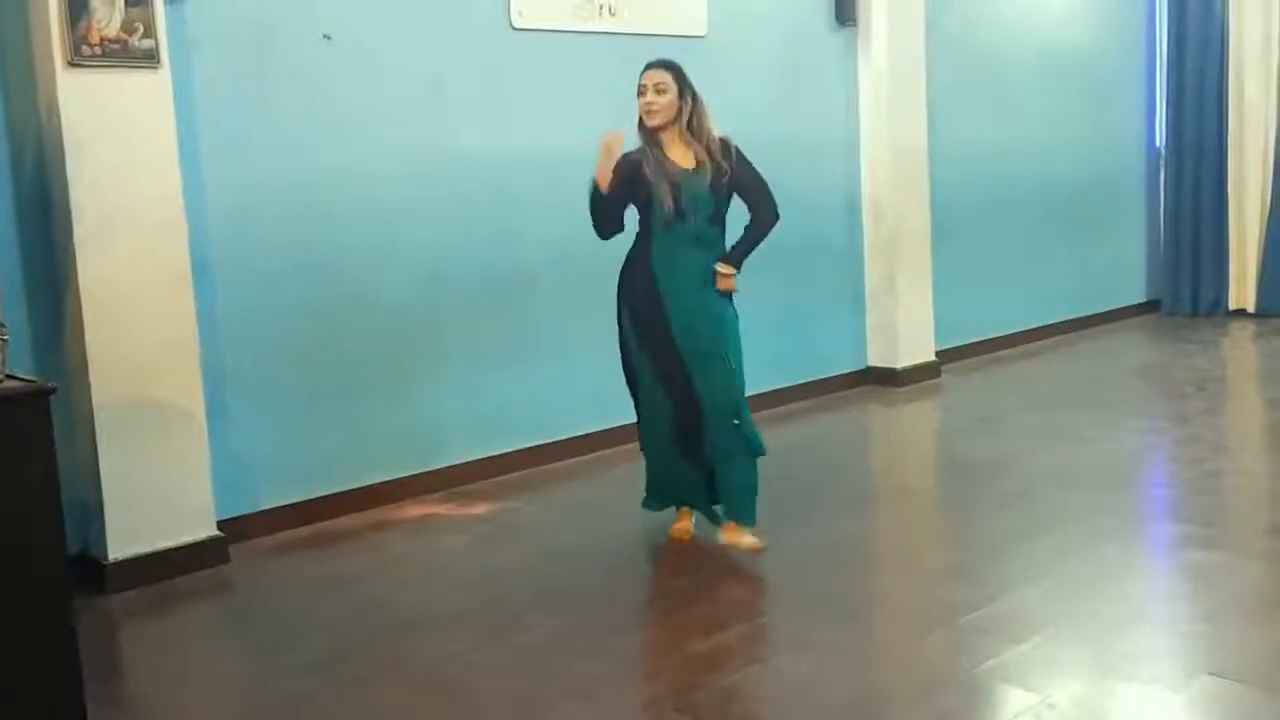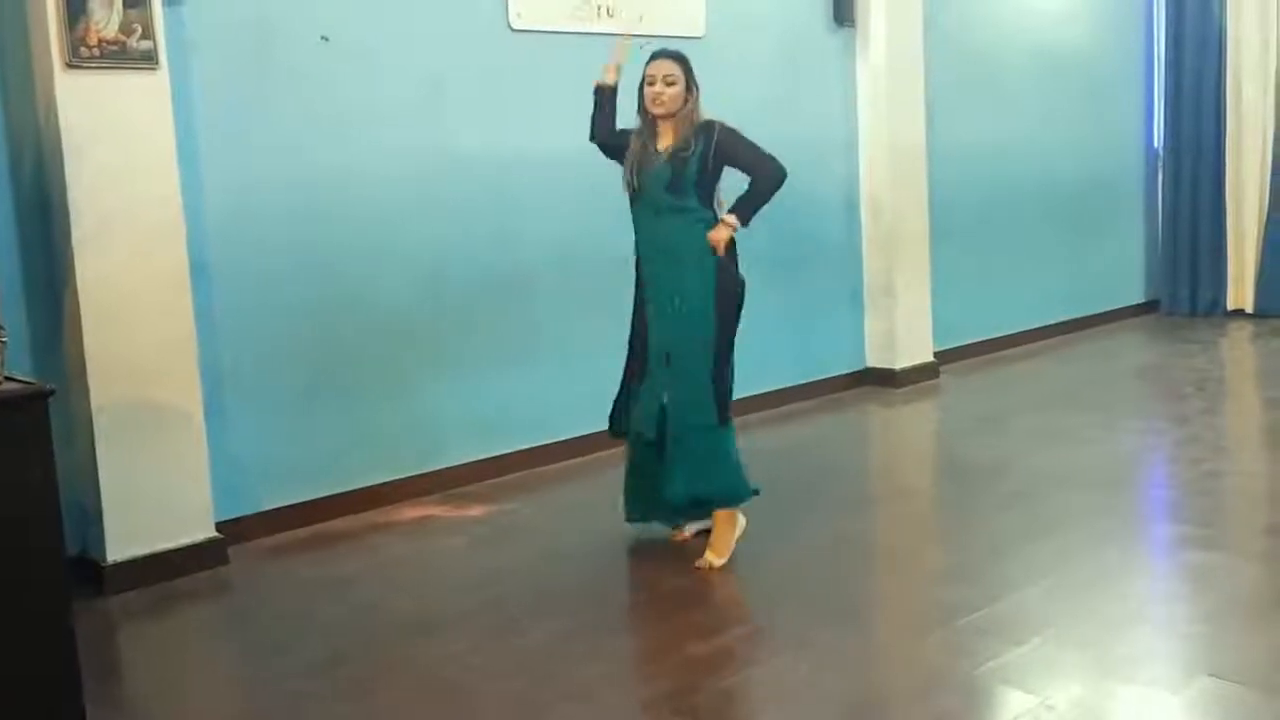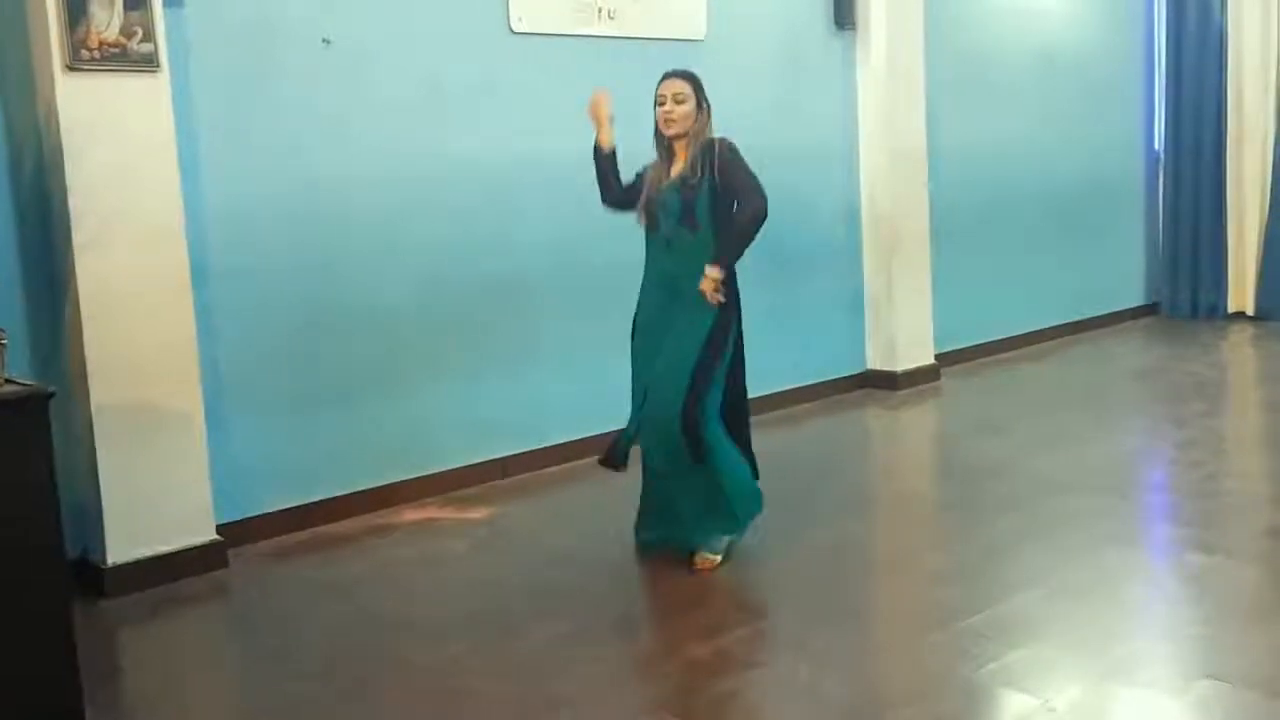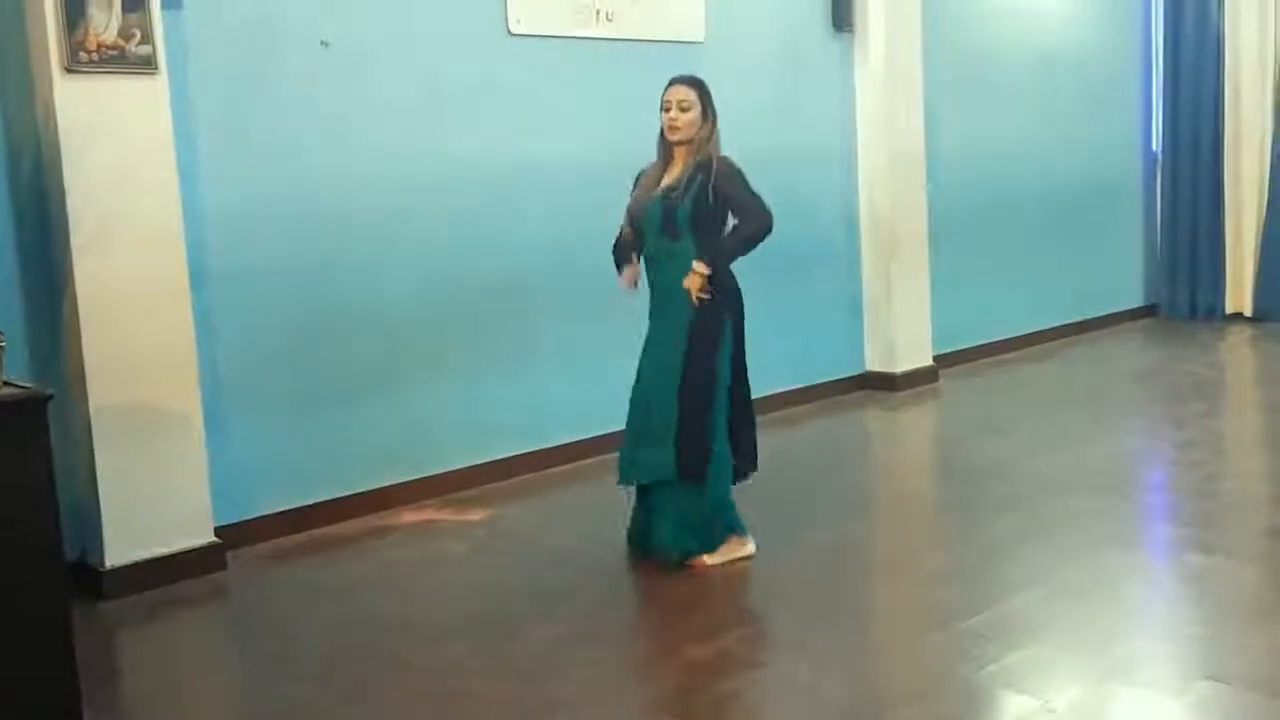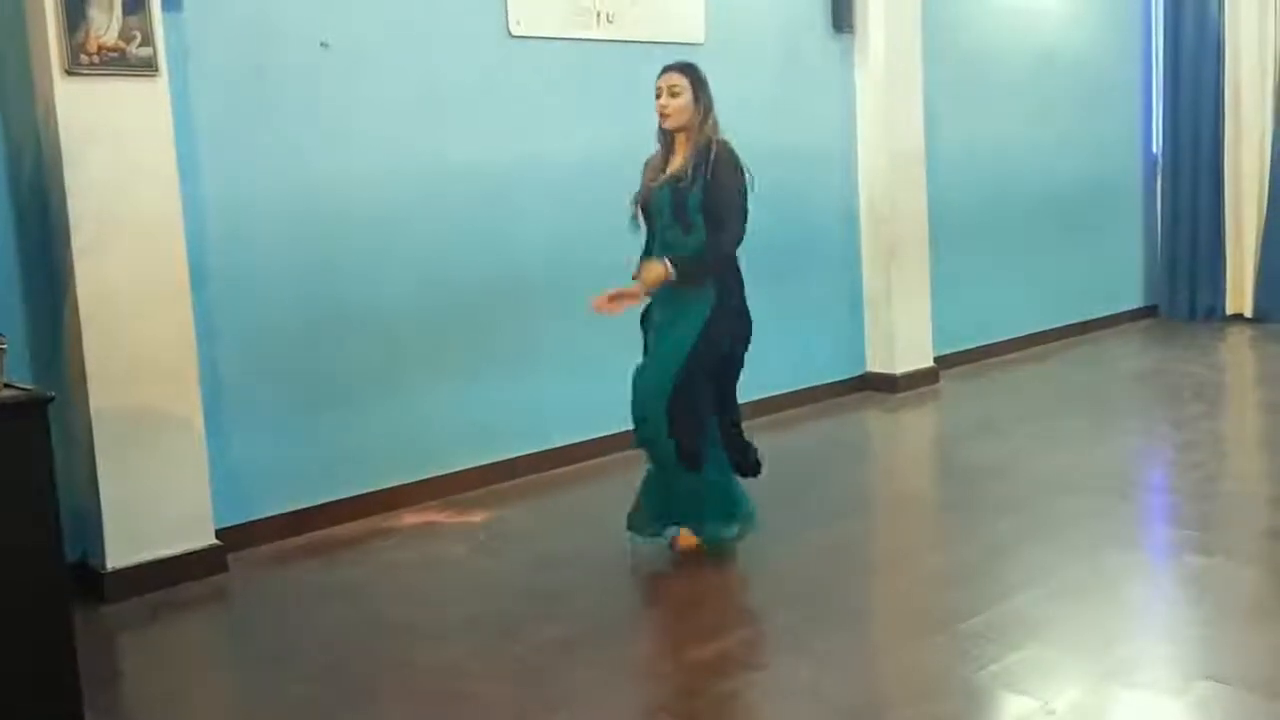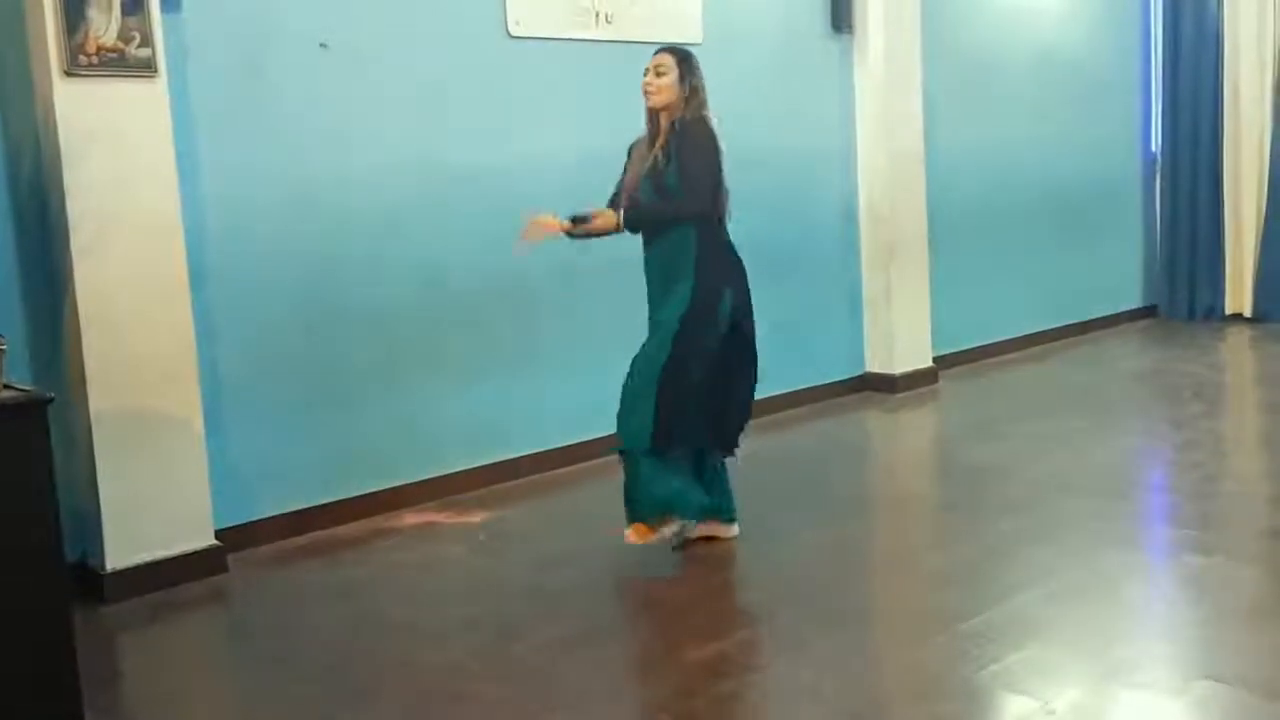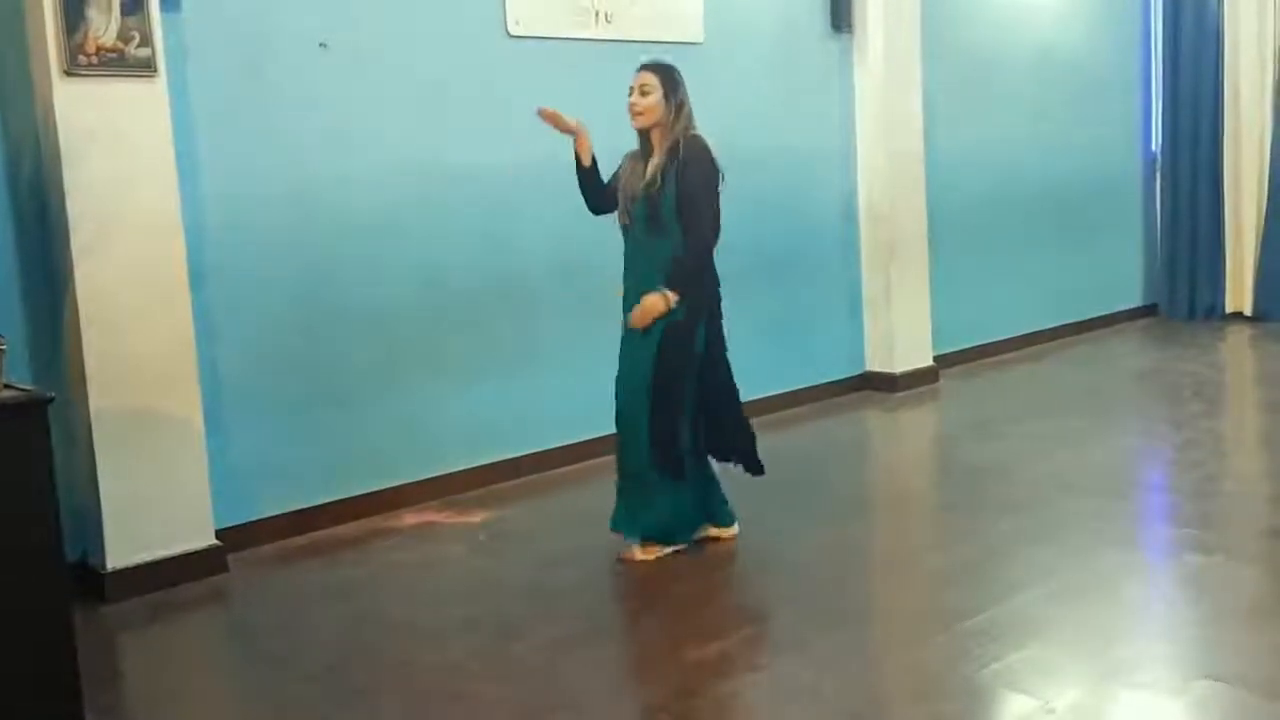
dt=0.3s
person 1, frame 1
left shoulder: (721, 152)
right shoulder: (635, 164)
left elbow: (765, 208)
right elbow: (605, 226)
left wrist: (733, 260)
right wrist: (603, 177)
left hip: (708, 289)
right hip: (653, 294)
left knee: (723, 396)
right knee: (669, 401)
left ankle: (736, 517)
right ankle: (685, 501)
person 1, frame 2
left shoulder: (710, 137)
right shoulder: (637, 146)
left elbow: (772, 172)
right elbow: (601, 135)
left wrist: (731, 220)
right wrist: (608, 79)
left hip: (702, 277)
right hip: (656, 284)
left knee: (699, 388)
right knee: (663, 393)
left ankle: (725, 508)
right ankle: (691, 508)
person 1, frame 3
left shoulder: (719, 154)
right shoulder: (653, 174)
left elbow: (754, 206)
right elbow: (615, 198)
left wrist: (718, 267)
right wrist: (604, 133)
left hip: (703, 305)
right hip: (657, 305)
left knee: (685, 411)
right knee: (659, 413)
left ankle: (719, 524)
right ankle: (683, 524)
person 1, frame 4
left shoulder: (718, 170)
right shoulder: (648, 179)
left elbow: (758, 222)
right elbow: (628, 241)
left wrist: (706, 263)
right wrist: (627, 266)
left hip: (704, 312)
right hip: (665, 314)
left knee: (695, 417)
right knee: (657, 417)
left ankle: (727, 534)
right ankle: (672, 530)
person 1, frame 5
left shoulder: (719, 157)
right shoulder: (655, 167)
left elbow: (731, 231)
left wrist: (670, 270)
right wrist: (635, 287)
left hip: (709, 299)
right hip: (668, 303)
left knee: (676, 397)
right knee: (659, 400)
left ankle: (717, 514)
right ankle: (688, 512)
person 1, frame 6
left shoulder: (695, 131)
right shoulder: (643, 149)
left elbow: (695, 203)
right elbow: (616, 210)
left wrist: (621, 220)
right wrist: (568, 224)
left hip: (706, 281)
right hip: (672, 283)
left knee: (662, 385)
right knee: (692, 392)
left ankle: (666, 504)
right ankle: (713, 512)
person 1, frame 7
left shoulder: (692, 154)
right shoulder: (635, 164)
left elbow: (705, 233)
right elbow: (600, 202)
left wrist: (668, 294)
right wrist: (581, 142)
left hip: (683, 303)
right hip: (648, 302)
left knee: (657, 404)
right knee: (659, 406)
left ankle: (664, 528)
right ankle: (712, 516)
